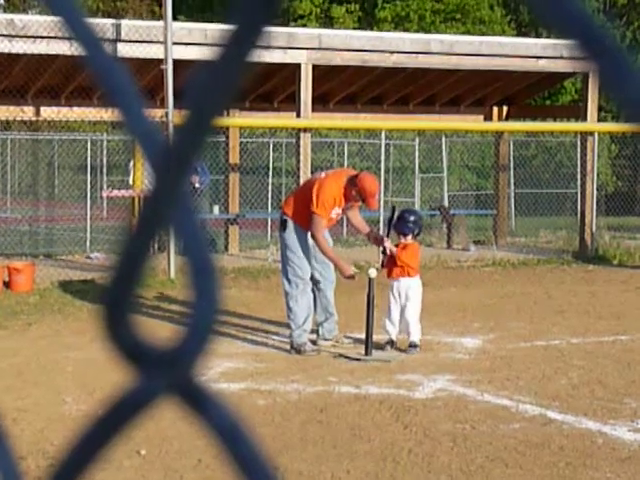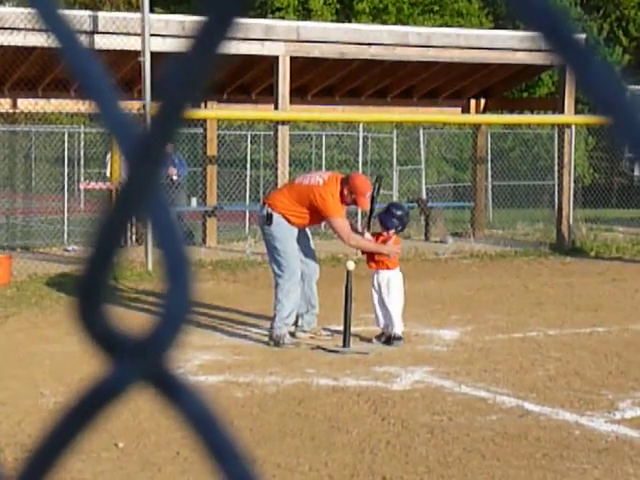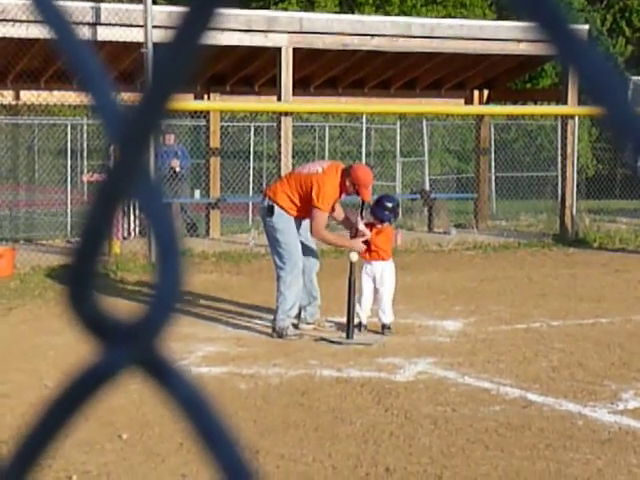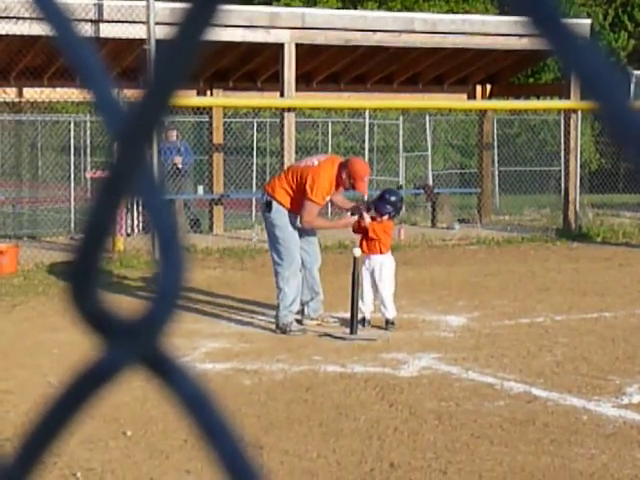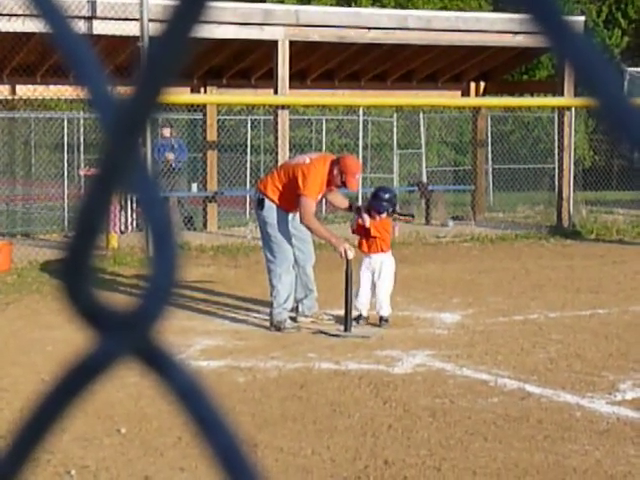
dt=1s
person 1, frame 1
left shoulder: (356, 184)
right shoulder: (328, 190)
left elbow: (352, 212)
right elbow: (317, 235)
left wrist: (370, 234)
right wrist: (340, 264)
left hip: (318, 225)
right hip: (295, 224)
left knee: (325, 280)
right knee: (300, 281)
left ankle: (328, 333)
right ankle: (299, 340)
person 1, frame 2
left shoulder: (341, 185)
right shoulder: (327, 194)
left elbow: (342, 222)
right elbow: (348, 238)
left wrist: (365, 238)
right wrist: (383, 248)
left hip: (294, 219)
right hip: (276, 217)
left knee: (309, 271)
right knee: (290, 274)
left ankle: (306, 326)
right ankle: (278, 333)
person 1, frame 3
left shoulder: (341, 172)
right shoulder: (326, 184)
left elbow: (332, 204)
right elbow: (317, 231)
left wrist: (352, 225)
right wrist: (349, 244)
left hip: (296, 210)
right hip: (277, 208)
left knee: (309, 263)
right knee: (292, 265)
left ankle: (308, 317)
right ankle: (281, 324)
person 1, frame 4
left shoulder: (340, 167)
right shoulder: (322, 177)
left elbow: (334, 194)
right elbow: (307, 220)
left wrist: (354, 207)
right wrist: (341, 223)
left hip: (299, 206)
right hip: (278, 205)
left knee: (311, 260)
right knee: (290, 262)
left ankle: (312, 311)
right ankle: (284, 320)
person 1, frame 5
left shoulder: (333, 165)
right shoulder: (313, 173)
left elbow: (331, 192)
right elbow: (307, 219)
left wrist: (354, 208)
right wrist: (335, 241)
left hip: (292, 204)
right hip: (271, 202)
left knee: (305, 257)
right knee: (283, 260)
left ankle: (306, 308)
right ankle: (279, 317)
person 2, frame 1
left shoulder: (413, 247)
right shoulder: (396, 247)
left elbow: (401, 257)
right elbow: (387, 264)
left wrist: (391, 247)
right wrist: (387, 253)
left hip: (411, 284)
right hip: (396, 283)
left knee: (410, 314)
right knee: (393, 313)
left ankle: (414, 341)
right ankle: (392, 338)
person 2, frame 2
left shoulder: (394, 240)
right shoulder: (376, 236)
left elbow: (381, 253)
left wrist: (370, 241)
left hip: (391, 276)
right hip: (377, 275)
left knee: (393, 306)
right knee: (378, 306)
left ankle: (397, 334)
right ankle: (385, 331)
person 2, frame 3
left shoulder: (388, 231)
right shoulder: (368, 227)
left elbow: (375, 243)
left hip: (384, 267)
right hip: (368, 266)
left knee: (384, 296)
right knee: (365, 295)
left ankle: (386, 323)
right ankle: (362, 321)
person 2, frame 4
left shoulder: (386, 225)
right shoulder: (372, 220)
left elbow: (368, 225)
right elbow: (356, 227)
left wrist: (364, 213)
right wrist: (360, 216)
left hip: (383, 261)
right hip: (368, 260)
left knee: (385, 291)
right knee: (366, 290)
left ankle: (390, 318)
right ankle: (365, 316)
person 2, frame 5
left shoulder: (386, 223)
right shoulder: (369, 220)
left elbow: (368, 224)
right elbow: (354, 228)
left wrist: (364, 214)
right wrist: (358, 216)
left hip: (383, 260)
right hip: (368, 259)
left knee: (382, 290)
right knee: (363, 289)
left ankle: (384, 315)
right ankle: (362, 314)
